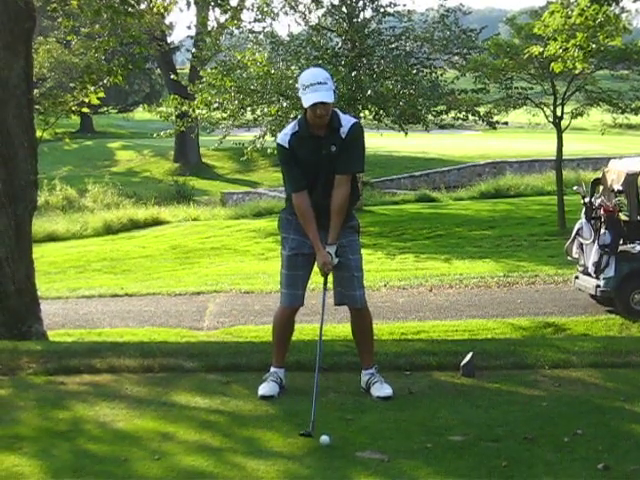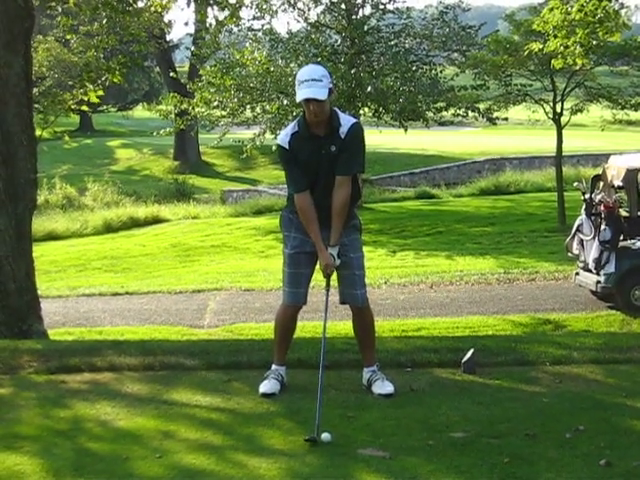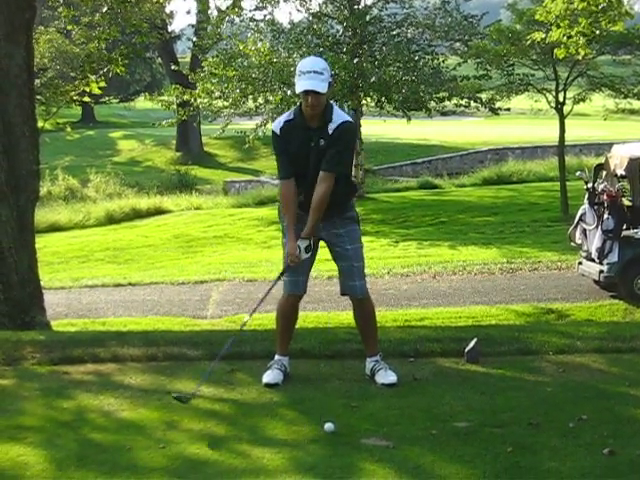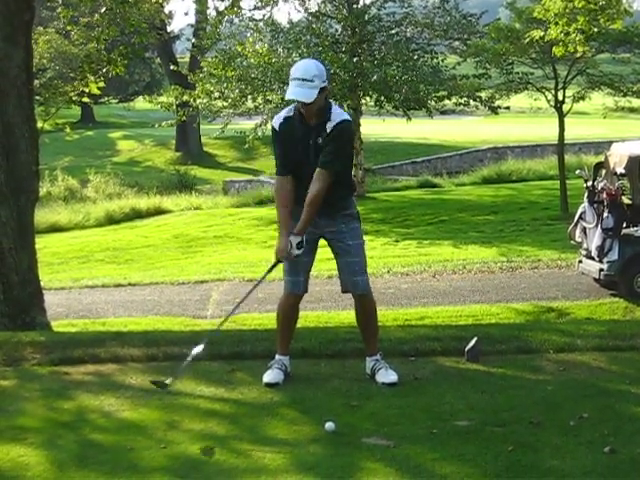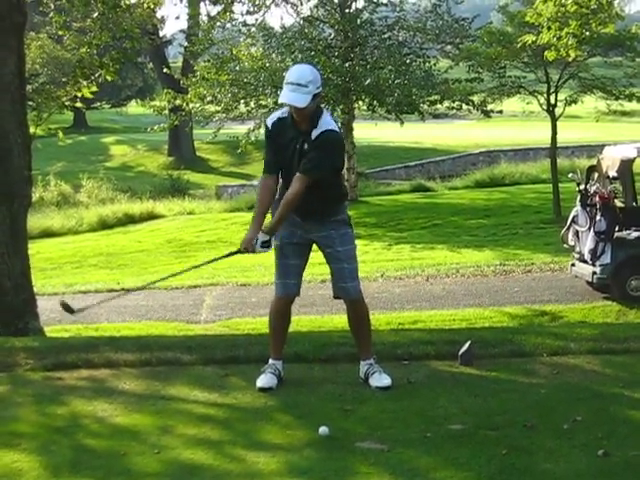
dt=1s
person 1, frame 1
left shoulder: (350, 129)
right shoulder: (288, 139)
left elbow: (342, 188)
right elbow: (299, 196)
left wrist: (332, 242)
right wrist: (317, 248)
left hip: (342, 224)
right hip: (299, 225)
left knee: (357, 302)
right knee: (289, 303)
left ankle: (369, 372)
right ankle: (276, 371)
person 1, frame 2
left shoulder: (350, 129)
right shoulder: (288, 140)
left elbow: (343, 188)
right elbow: (301, 196)
left wrist: (334, 243)
right wrist: (320, 249)
left hip: (344, 222)
right hip: (300, 224)
left knee: (359, 301)
right knee: (291, 302)
left ankle: (371, 370)
right ankle: (277, 369)
person 1, frame 3
left shoulder: (342, 127)
right shoulder: (283, 127)
left elbow: (325, 185)
right elbow: (287, 185)
left wrist: (308, 236)
right wrist: (291, 237)
left hip: (339, 214)
right hip: (297, 212)
left knee: (358, 292)
right knee: (291, 292)
left ankle: (374, 360)
right ankle: (281, 359)
person 1, frame 4
left shoulder: (340, 125)
right shoulder: (283, 123)
left elbow: (320, 184)
right elbow: (284, 180)
left wrist: (297, 232)
right wrist: (283, 233)
left hip: (340, 213)
right hip: (298, 213)
left knee: (360, 289)
right knee: (292, 291)
left ankle: (374, 359)
right ankle: (281, 359)
person 1, frame 5
left shoulder: (328, 135)
right shoulder: (276, 124)
left elbow: (298, 187)
right elbow: (269, 178)
left wrist: (268, 232)
right wrist: (254, 226)
left hip: (331, 219)
right hip: (291, 217)
left knee: (352, 294)
right knee: (284, 294)
left ankle: (368, 363)
right ankle: (274, 364)
